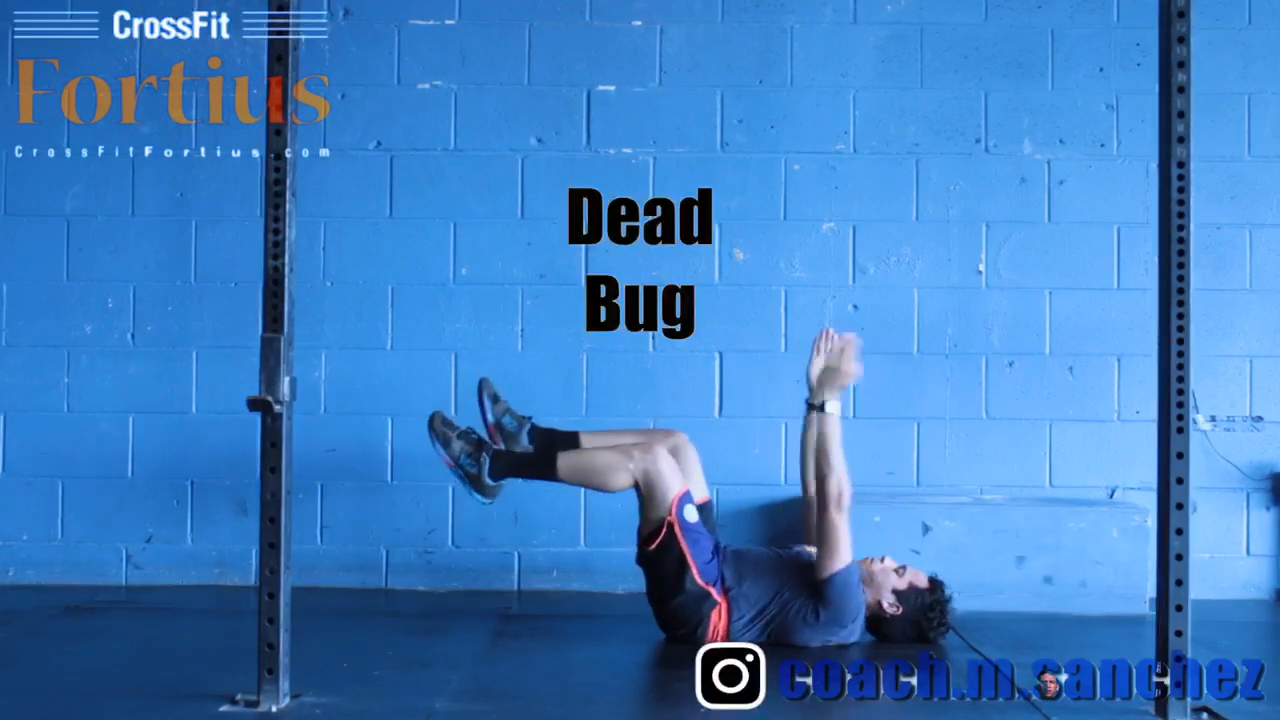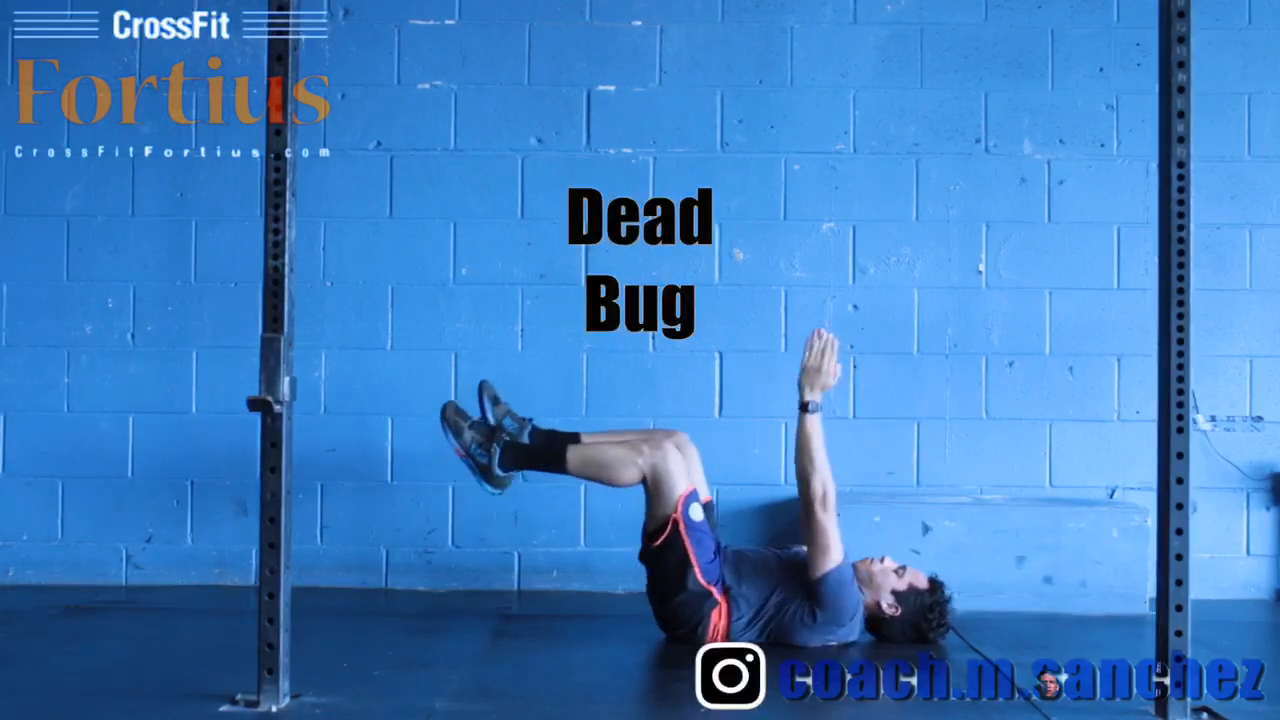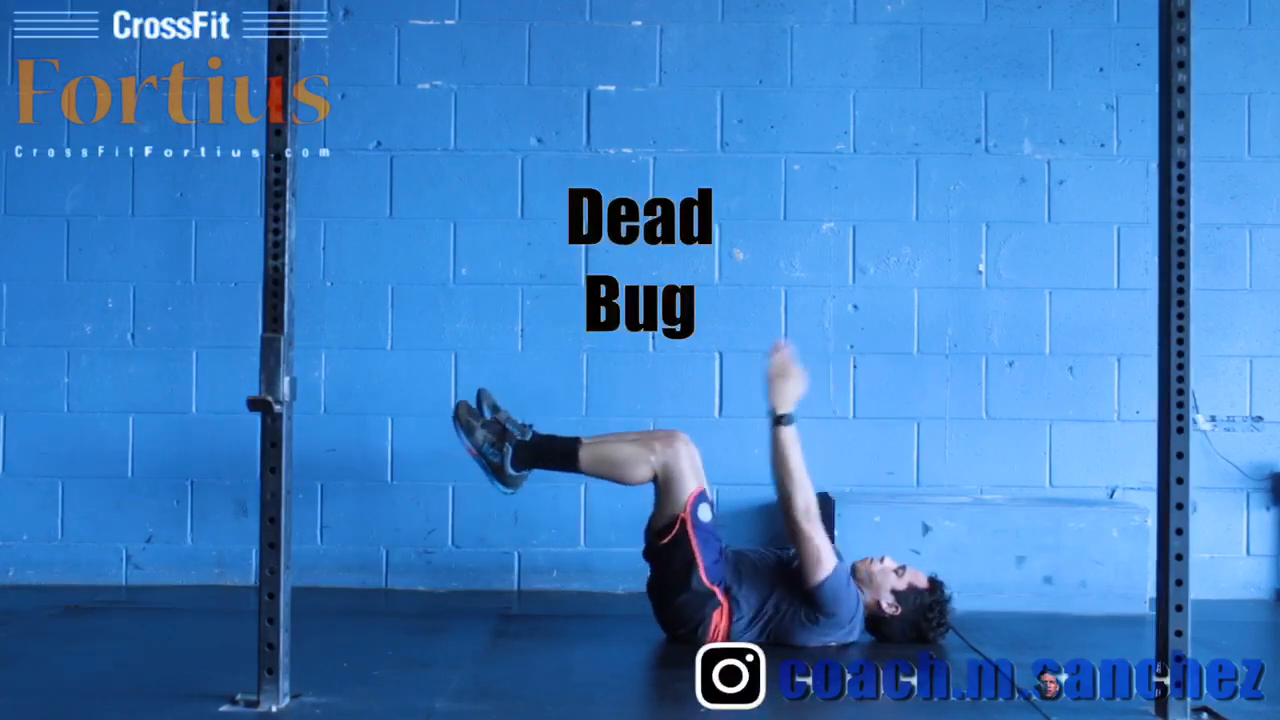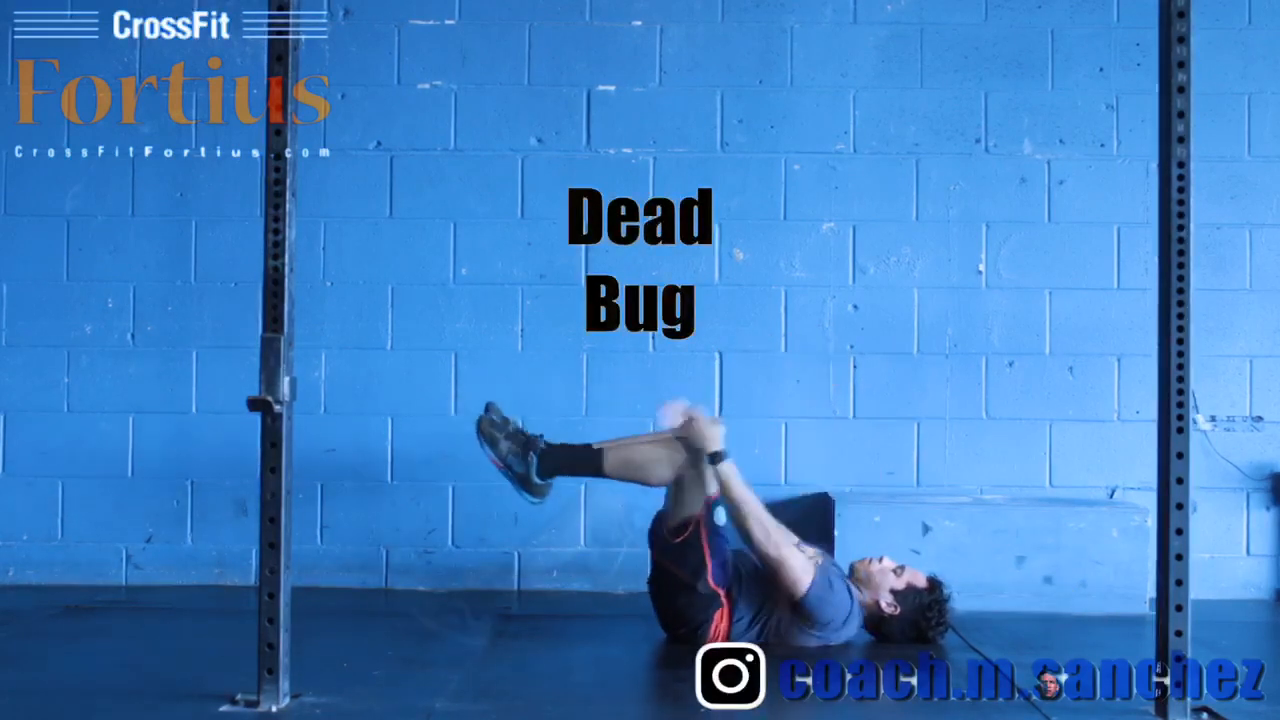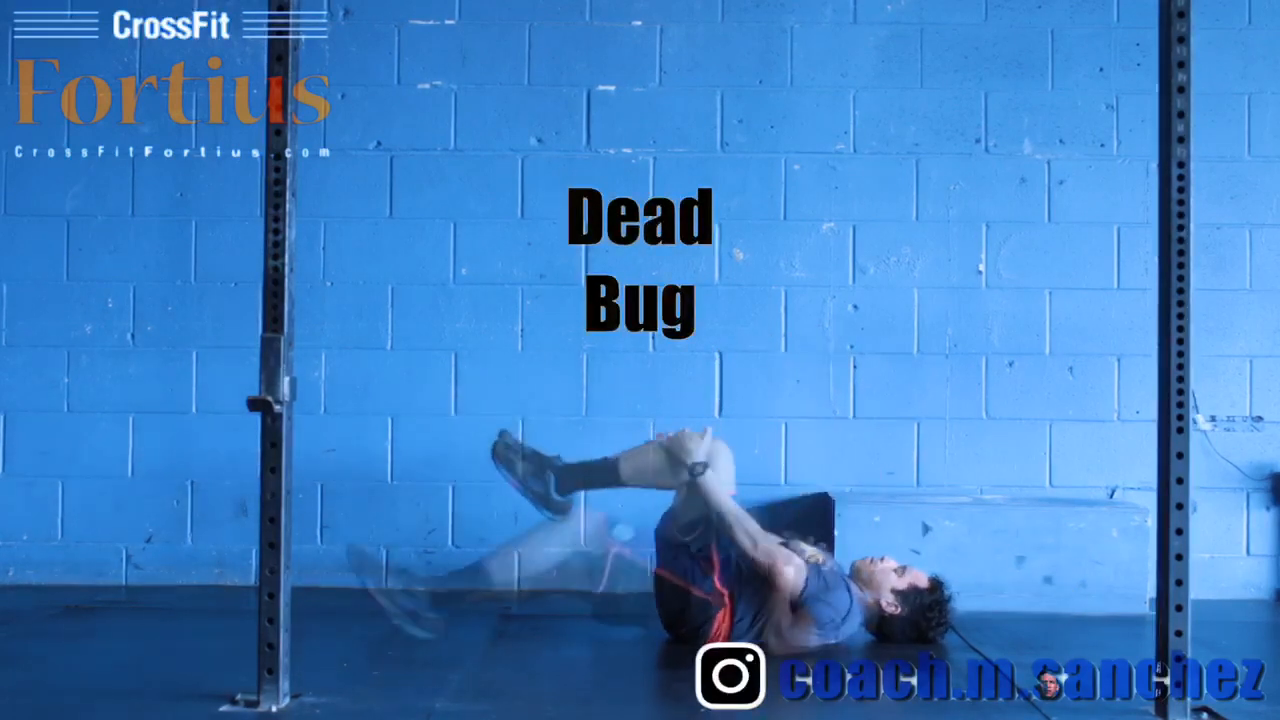
dt=0.2s
person 1, frame 1
left shoulder: (844, 607)
right shoulder: (839, 582)
left elbow: (836, 504)
right elbow: (817, 494)
left wrist: (831, 401)
right wrist: (816, 397)
left hip: (700, 604)
right hip: (707, 579)
left knee: (649, 457)
right knee: (674, 445)
left ankle: (493, 467)
right ankle: (528, 438)
person 1, frame 2
left shoulder: (840, 606)
right shoulder: (839, 583)
left elbow: (821, 505)
right elbow: (813, 500)
left wrist: (811, 400)
right wrist: (811, 396)
left hip: (700, 605)
right hip: (709, 579)
left knee: (661, 451)
right knee: (675, 444)
left ankle: (503, 458)
right ankle: (525, 437)
person 1, frame 3
left shoulder: (839, 607)
right shoulder: (839, 580)
left elbow: (805, 516)
right elbow: (800, 518)
left wrist: (783, 413)
right wrist: (784, 410)
left hip: (700, 606)
right hip: (705, 589)
left knee: (673, 449)
right knee: (671, 447)
left ankle: (518, 458)
right ankle: (524, 444)
person 1, frame 4
left shoulder: (833, 607)
right shoulder: (834, 581)
left elbow: (773, 544)
right elbow: (783, 542)
left wrist: (715, 456)
left hip: (701, 606)
right hip: (700, 597)
left knee: (692, 451)
right knee: (692, 445)
left ankle: (543, 464)
right ankle: (542, 458)
person 1, frame 5
left shoulder: (843, 605)
right shoulder: (850, 579)
left elbow: (755, 549)
left wrist: (701, 469)
left hip: (703, 607)
right hip: (705, 584)
left knee: (702, 456)
right knee: (700, 451)
left ankle: (561, 480)
right ankle: (559, 476)
